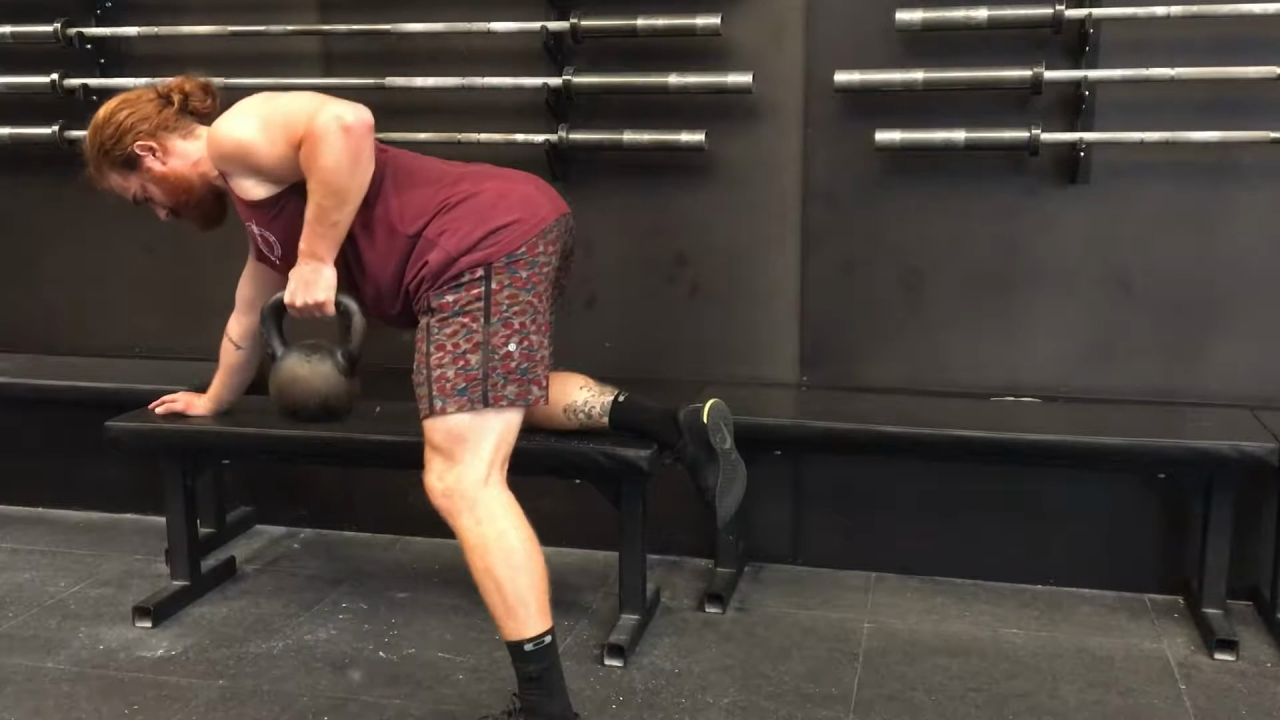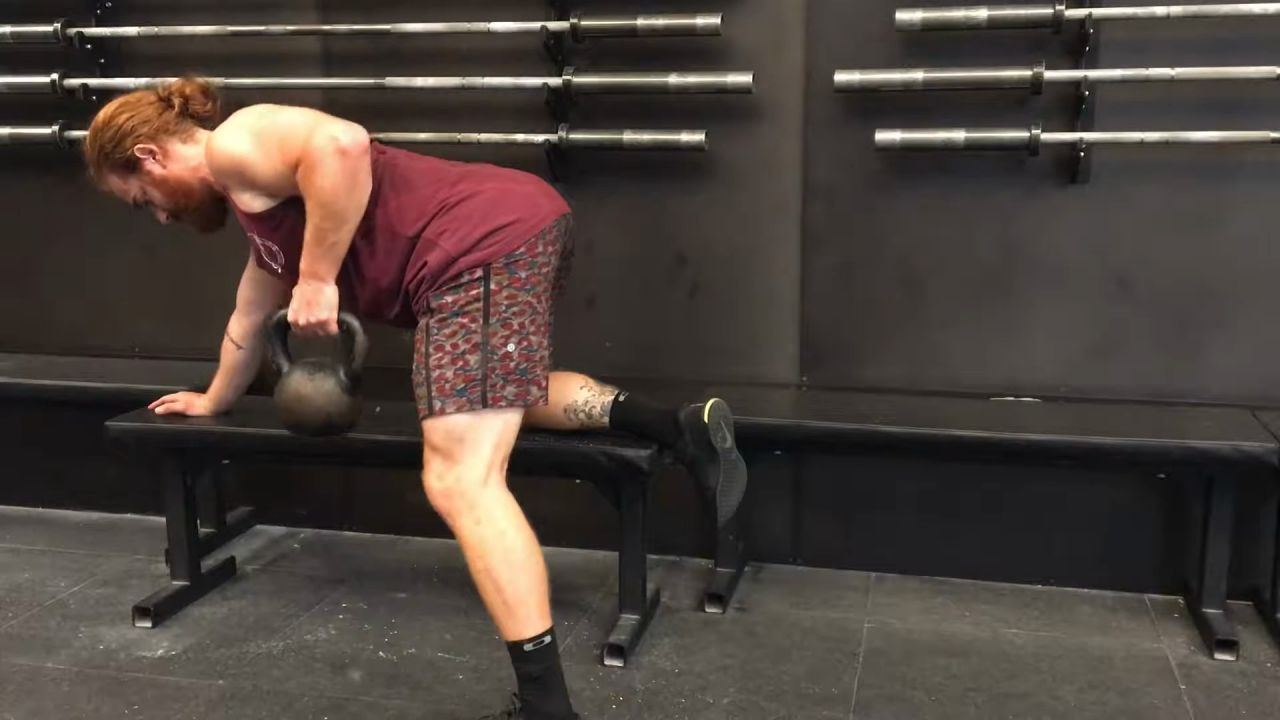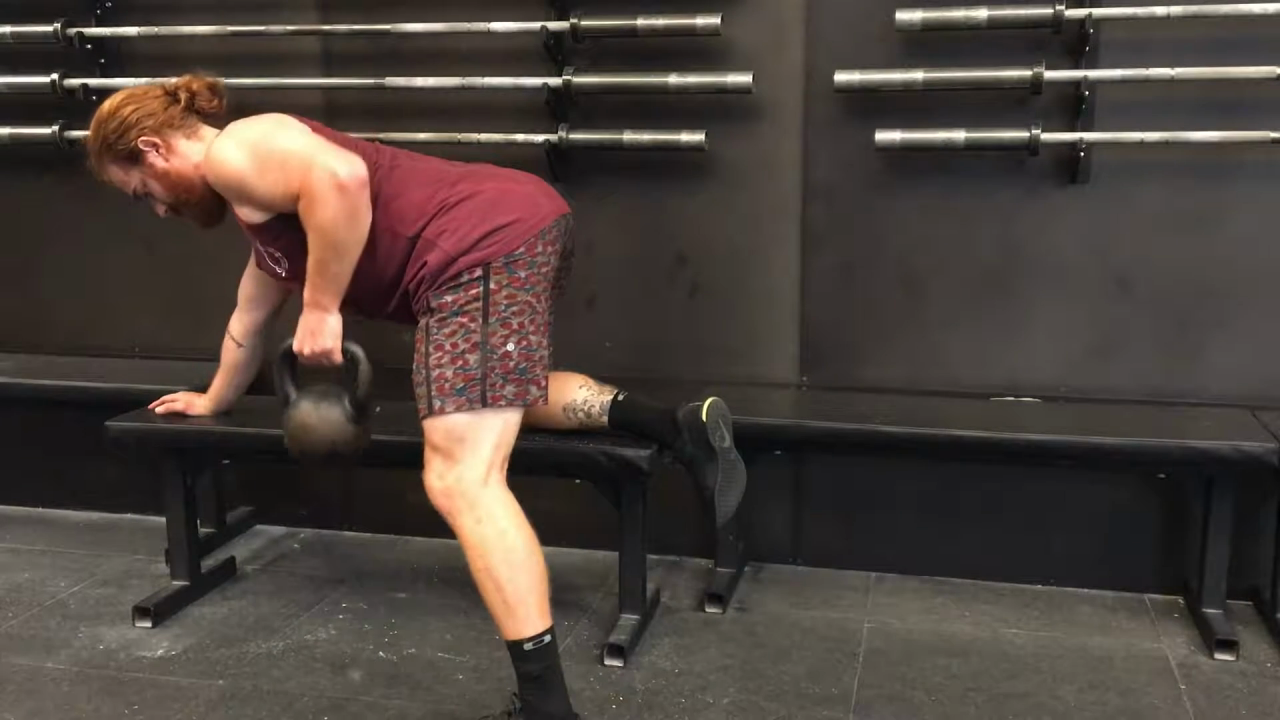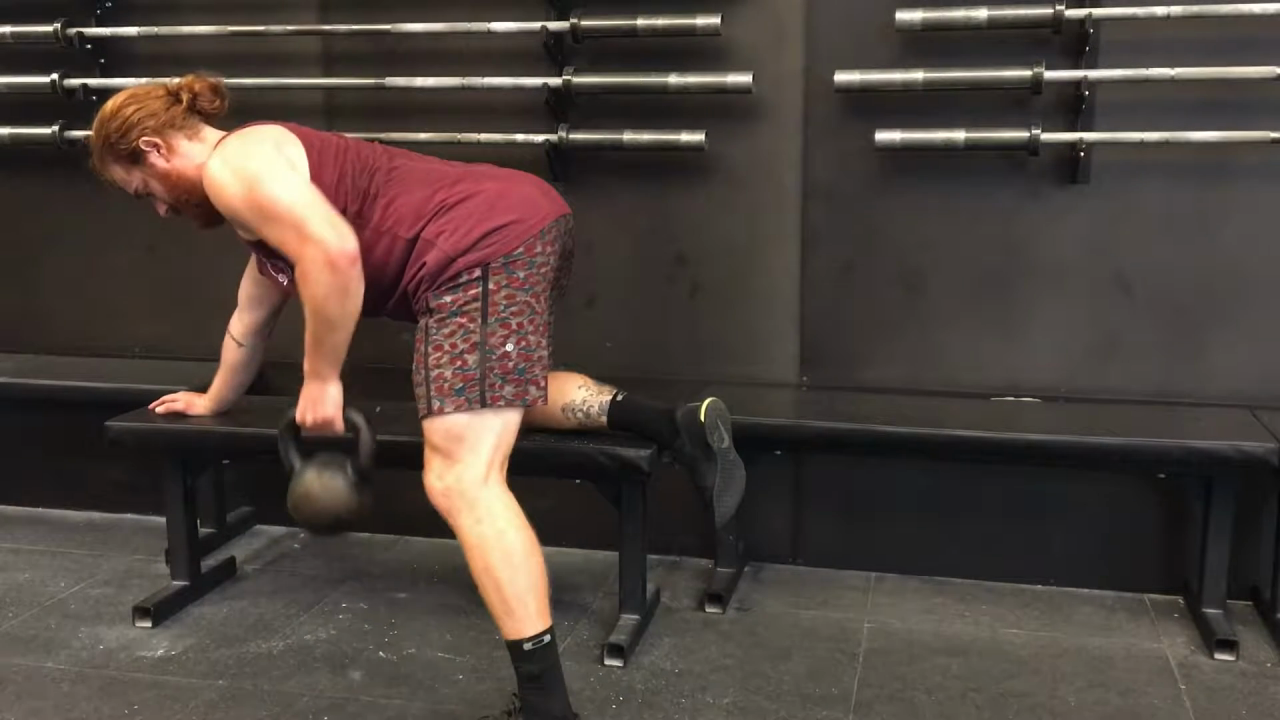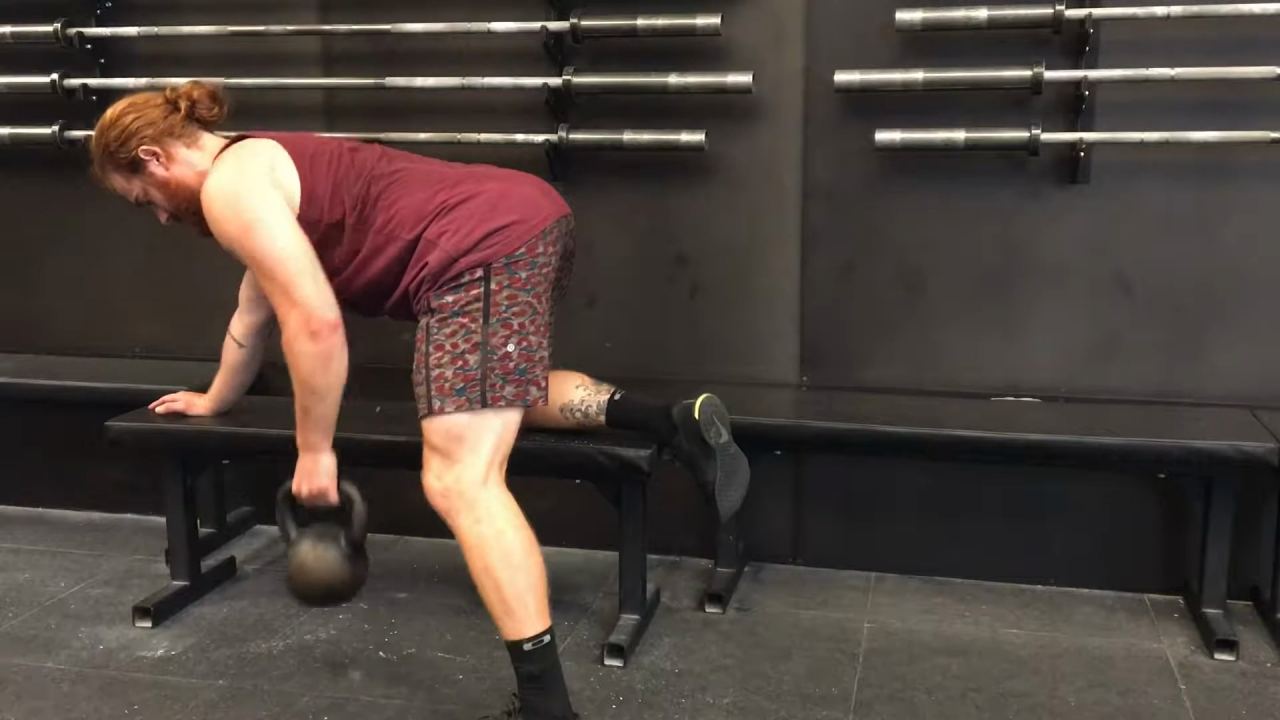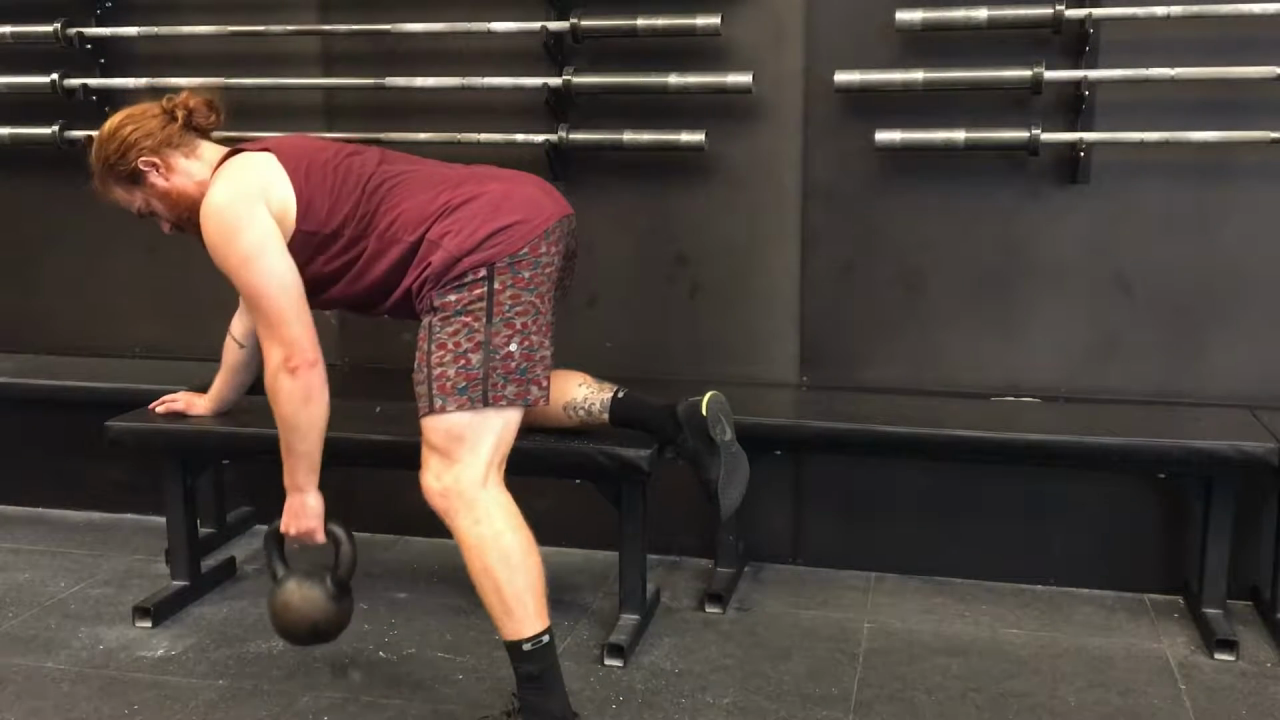
dt=0.2s
person 1, frame 1
left shoulder: (238, 136)
right shoulder: (257, 190)
left elbow: (346, 125)
right elbow: (249, 313)
left wrist: (316, 258)
right wrist: (214, 400)
left hip: (484, 244)
right hip: (522, 218)
left knee: (462, 484)
right knee: (500, 394)
right ankle: (681, 428)
person 1, frame 2
left shoulder: (236, 145)
right shoulder: (257, 188)
left elbow: (342, 146)
right elbow: (251, 315)
left wrist: (318, 278)
right wrist: (214, 400)
left hip: (485, 244)
right hip: (523, 217)
left knee: (461, 484)
right knee: (498, 394)
right ankle: (682, 427)
person 1, frame 3
left shoulder: (234, 153)
right shoulder: (259, 179)
left elbow: (343, 184)
right elbow: (252, 313)
left wrist: (321, 312)
right wrist: (213, 400)
left hip: (483, 244)
right hip: (523, 215)
left knee: (461, 483)
right knee: (501, 393)
right ankle: (681, 427)
person 1, frame 4
left shoulder: (233, 167)
right shoulder: (260, 174)
left elbow: (337, 257)
right elbow: (254, 311)
left wrist: (321, 382)
right wrist: (214, 400)
left hip: (482, 245)
right hip: (525, 215)
left knee: (461, 485)
right knee: (499, 393)
right ankle: (678, 426)
person 1, frame 5
left shoulder: (229, 186)
right shoulder: (264, 167)
left elbow: (314, 327)
right elbow: (257, 310)
left wrist: (315, 453)
right wrist: (214, 400)
left hip: (482, 247)
right hip: (525, 214)
left knee: (460, 485)
right knee: (498, 393)
right ankle: (677, 423)
person 1, frame 6
left shoulder: (227, 203)
right shoulder: (263, 171)
left elbow: (296, 361)
right elbow: (258, 315)
left wrist: (302, 493)
right wrist: (214, 400)
left hip: (484, 249)
right hip: (527, 214)
left knee: (458, 485)
right knee: (496, 392)
right ankle: (679, 420)
